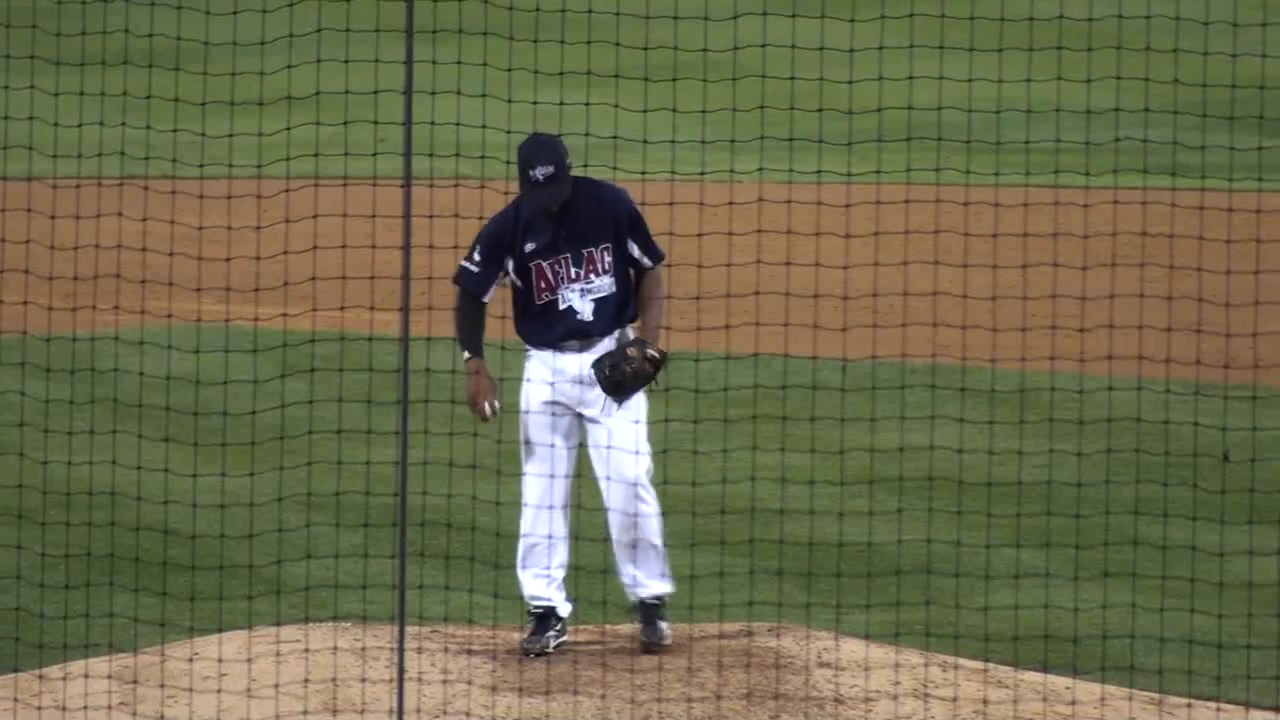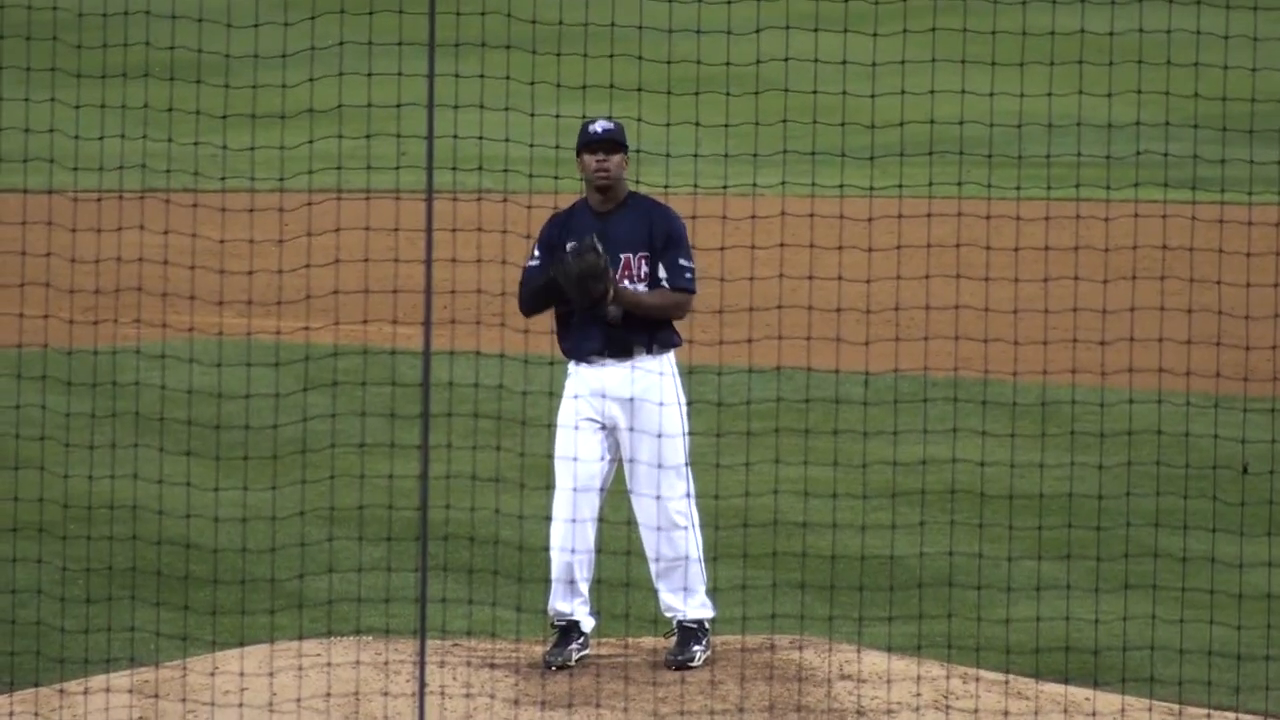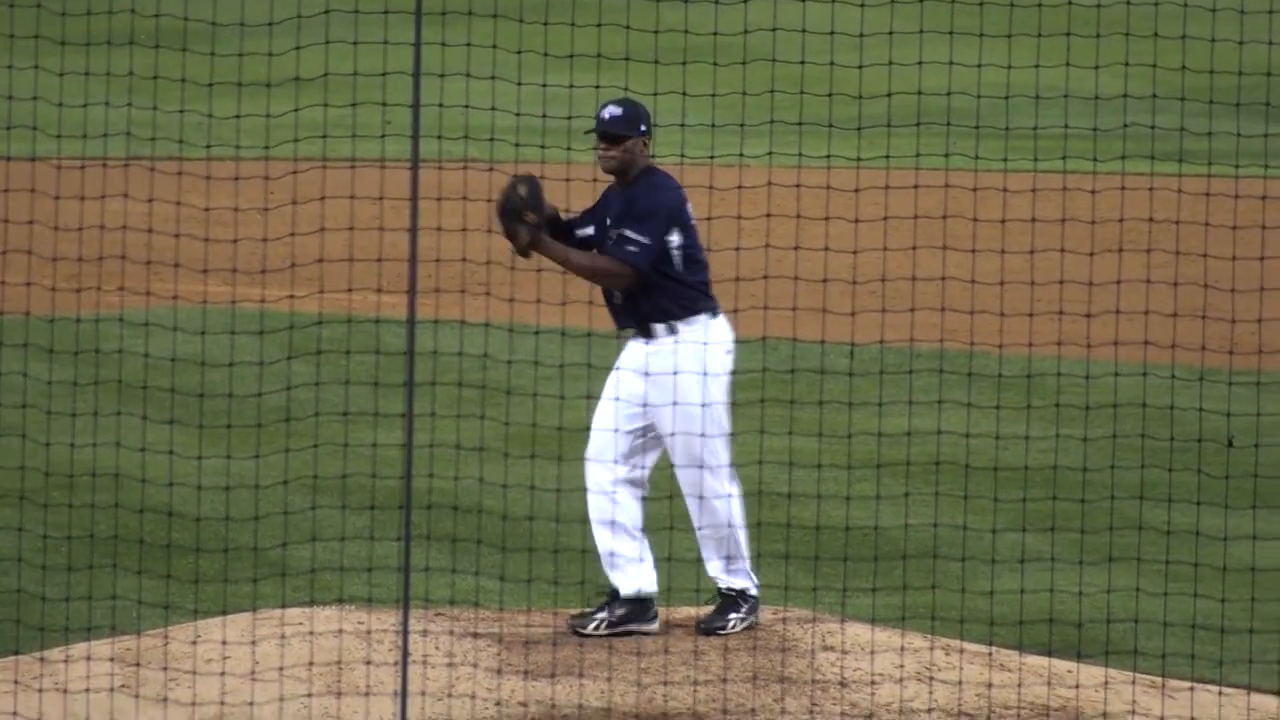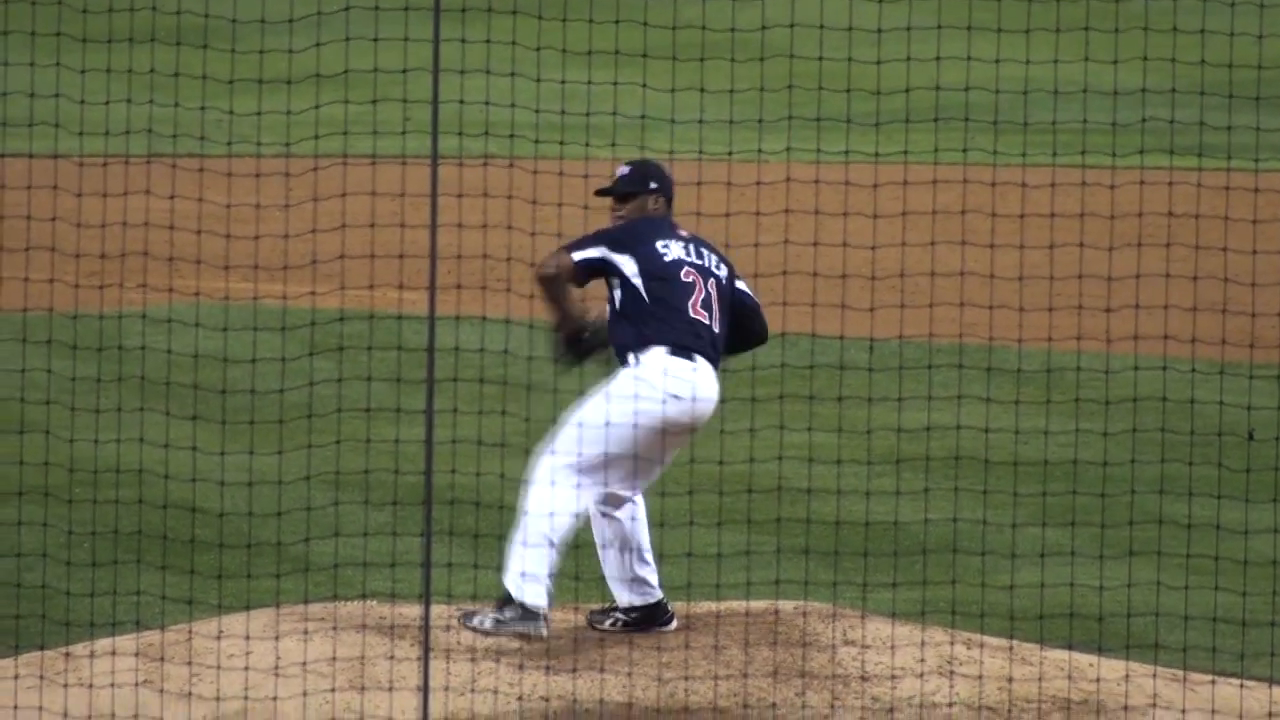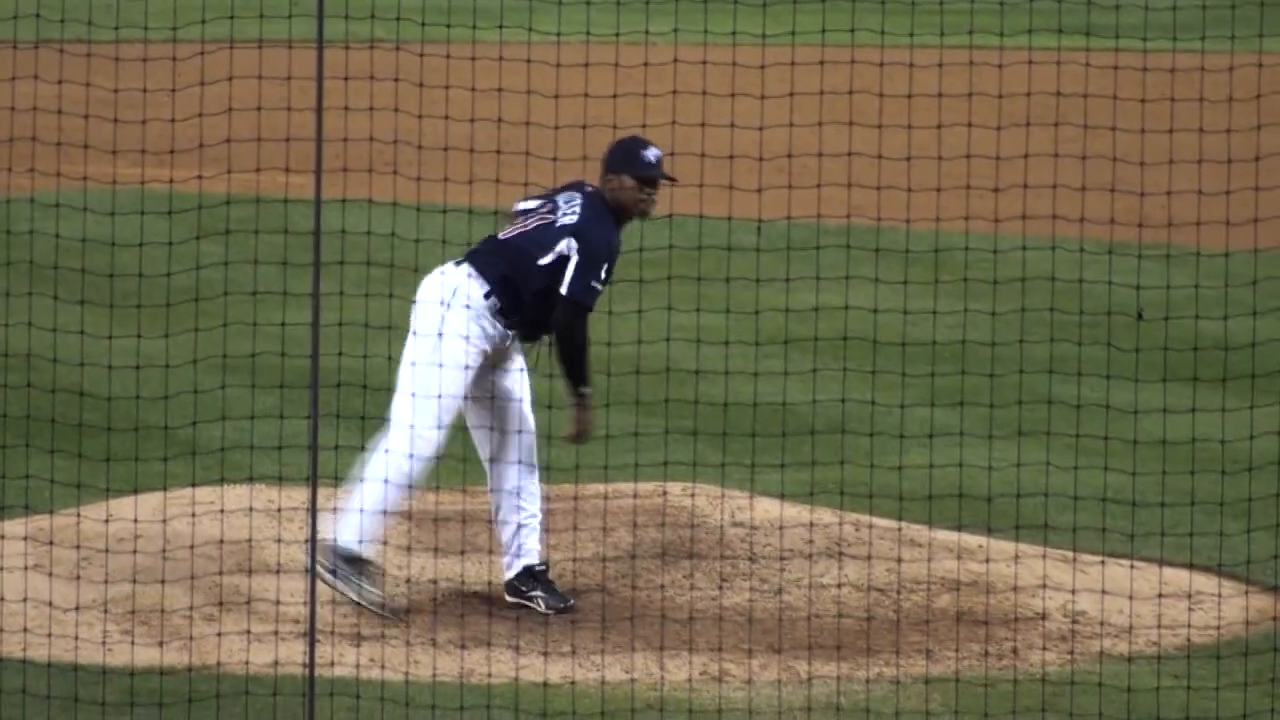
dt=1s
person 1, frame 1
left shoulder: (611, 204)
right shoulder: (507, 226)
left elbow: (649, 269)
right elbow: (471, 294)
left wrist: (650, 335)
right wrist: (473, 364)
left hip: (610, 358)
right hip: (546, 366)
left knee: (628, 483)
right knee: (542, 491)
left ankle: (649, 597)
right ankle: (548, 610)
person 1, frame 2
left shoulder: (660, 220)
right shoulder: (560, 227)
left elbow: (681, 300)
right elbow: (528, 302)
left wrist: (618, 294)
right wrist: (564, 278)
left hip: (649, 373)
right hip: (585, 379)
left knee: (667, 502)
right knee: (572, 504)
left ankle: (692, 622)
right ankle: (572, 623)
person 1, frame 3
left shoulder: (656, 194)
right shoulder: (617, 196)
left elbow: (616, 272)
right elbow: (574, 236)
left wrist: (545, 245)
right wrist: (540, 220)
left hip: (689, 343)
right hip: (643, 348)
left knee: (703, 472)
right knee: (610, 466)
left ankle: (739, 591)
right ankle: (634, 597)
person 1, frame 4
left shoulder: (631, 236)
right shoulder: (711, 257)
left elbow: (550, 269)
right elbow: (755, 329)
left wrist: (567, 316)
left hip: (654, 379)
right hip: (699, 390)
left knee: (558, 470)
right knee: (613, 489)
left ankle: (526, 601)
right ankle: (643, 604)
person 1, frame 5
left shoulder: (573, 196)
right shoulder: (597, 232)
left elbow: (522, 218)
right elbow: (571, 320)
right wrist: (581, 395)
left hip: (498, 327)
right hip: (458, 307)
left knee: (515, 448)
right knee: (416, 439)
left ankle: (523, 570)
